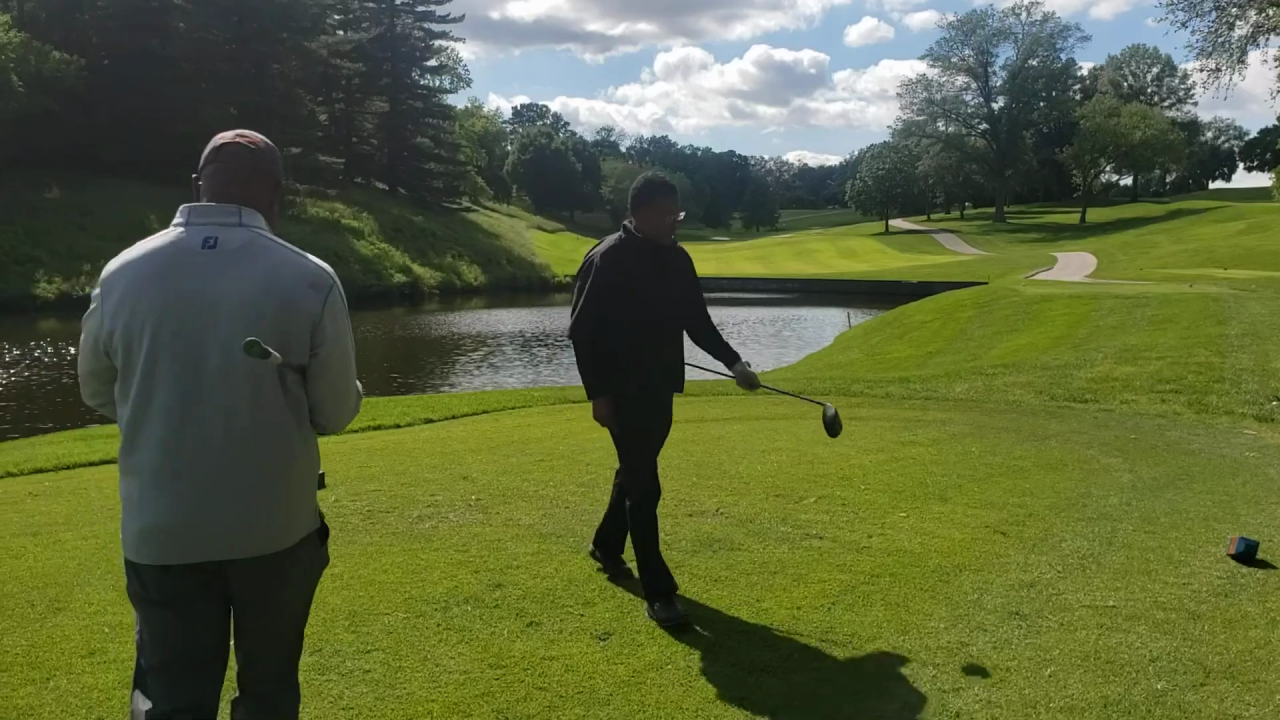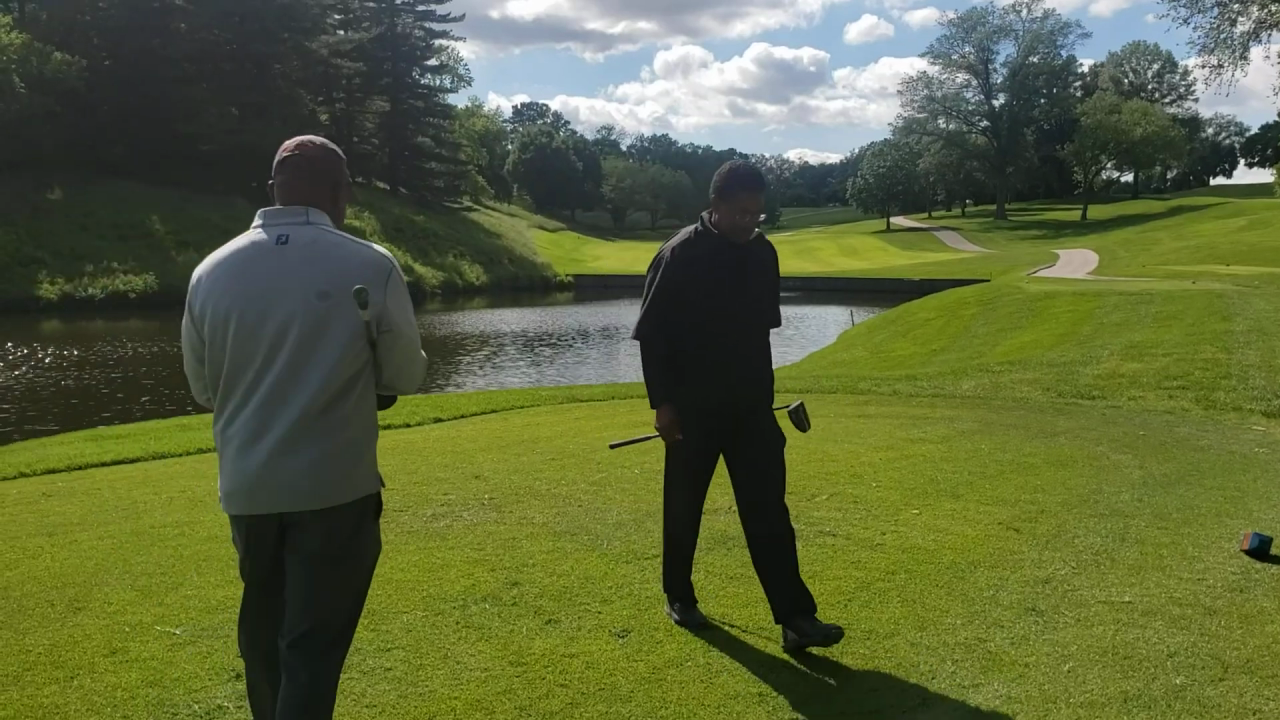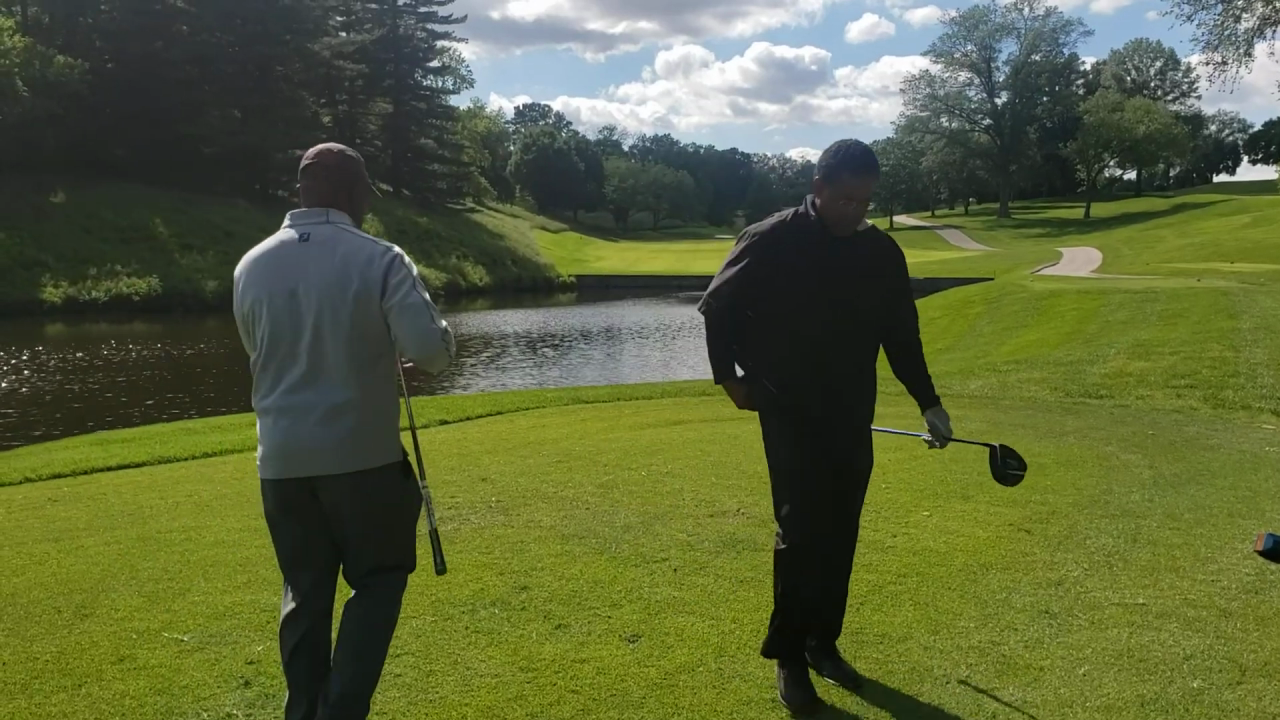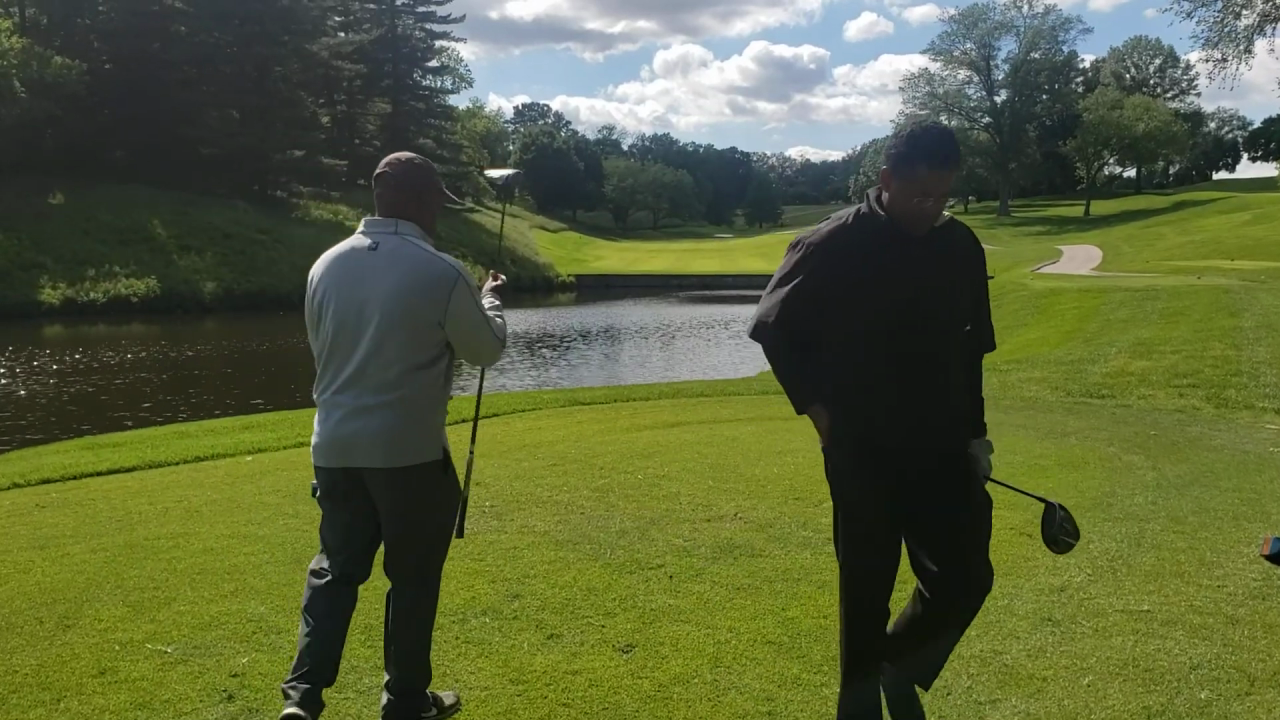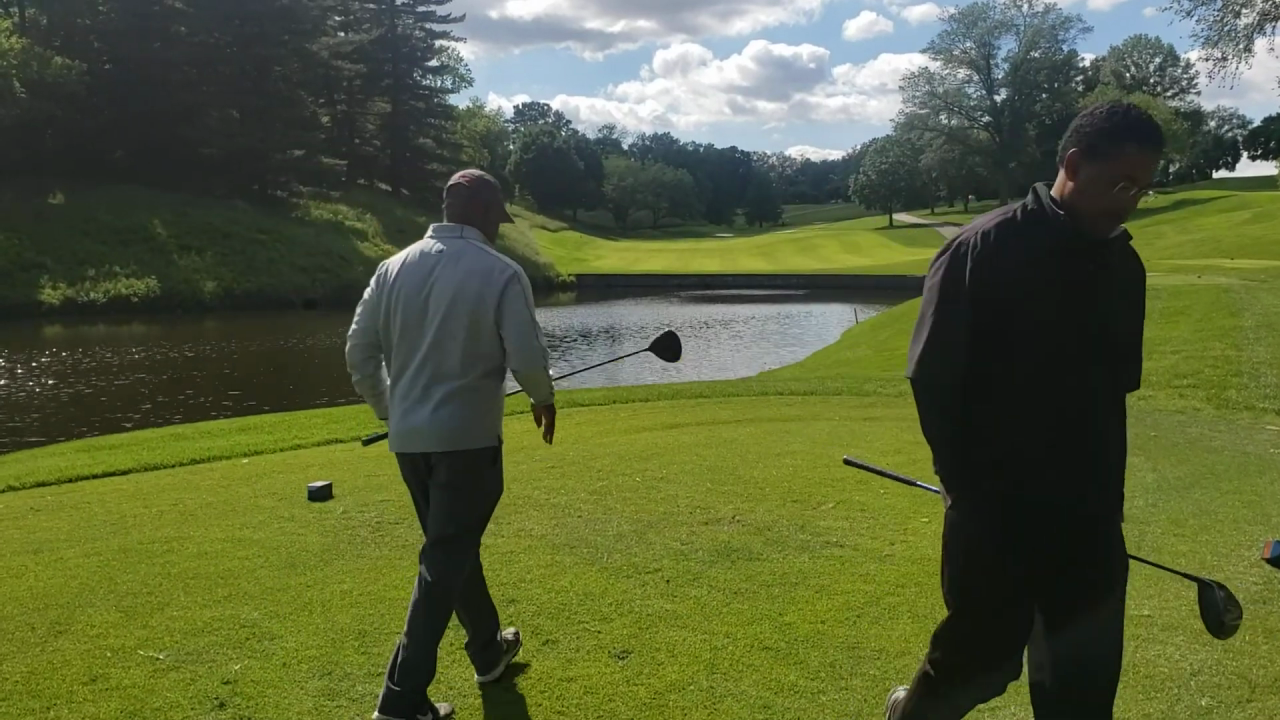
dt=0.5s
person 1, frame 1
left shoulder: (123, 274)
right shoulder: (309, 280)
left elbow: (100, 393)
right elbow: (336, 411)
left hip: (160, 530)
right hip: (275, 526)
person 1, frame 2
left shoulder: (212, 272)
right shoulder: (370, 267)
left elbow: (204, 387)
right elbow: (405, 375)
left hip: (248, 485)
right hip: (336, 487)
left knee: (265, 622)
right knee: (313, 643)
person 1, frame 3
left shoulder: (252, 266)
right shoulder: (380, 260)
right elbow: (431, 351)
right wrist: (413, 337)
left hip: (283, 459)
right hip: (363, 456)
left knee: (305, 597)
right knee: (377, 582)
person 1, frame 4
left shoulder: (326, 265)
right shoulder: (443, 274)
right elbow: (486, 349)
right wrist: (491, 299)
left hip: (335, 447)
right hip: (410, 451)
left knee: (335, 570)
right knee: (412, 576)
person 1, frame 5
left shoulder: (394, 267)
right shoulder: (501, 273)
left elbow: (359, 352)
right elbow: (527, 360)
left wrist: (389, 411)
right wrist: (544, 400)
left hip: (409, 438)
right hip: (467, 439)
left knee: (452, 548)
right knee: (445, 563)
left ankle: (489, 646)
person 2, frame 1
left shoulder: (675, 258)
right shoulder: (606, 260)
left elbow: (697, 319)
right elbow: (583, 332)
left wrist: (734, 362)
right wrist: (598, 394)
left hip: (660, 387)
right hip: (623, 392)
left knee: (635, 475)
right knee: (643, 486)
left ankle: (606, 547)
right ankle: (658, 592)
person 2, frame 2
left shoulder: (763, 254)
right shoulder: (680, 255)
right elbow: (652, 334)
right wrist: (663, 402)
left hip: (752, 403)
right hip: (694, 406)
left knee: (768, 507)
right knee: (684, 503)
left ankle: (795, 618)
right ankle: (678, 596)
person 2, frame 3
left shoulder: (882, 252)
right shoulder: (772, 241)
left elbow: (902, 336)
right elbow: (717, 307)
left wrist: (929, 403)
right wrist: (727, 376)
left hip: (850, 416)
right hip: (787, 411)
left knee: (839, 535)
right knee: (804, 529)
left ankle: (821, 643)
right ankle: (790, 655)
person 2, frame 4
left shoulder: (962, 247)
right shoulder: (831, 247)
left elbow: (971, 347)
right elbow: (776, 328)
left wrist: (976, 429)
right wrist: (813, 403)
left hip: (946, 448)
right hip: (864, 450)
left knee: (966, 578)
right knee: (866, 587)
left ankle: (897, 670)
person 2, frame 5
left shoulder: (1123, 265)
right shoulder: (984, 250)
left elbow: (1114, 389)
right elbow: (934, 379)
left wrist: (1105, 497)
right wrist: (967, 489)
left hip: (1088, 513)
right hip: (994, 506)
right knee: (982, 654)
